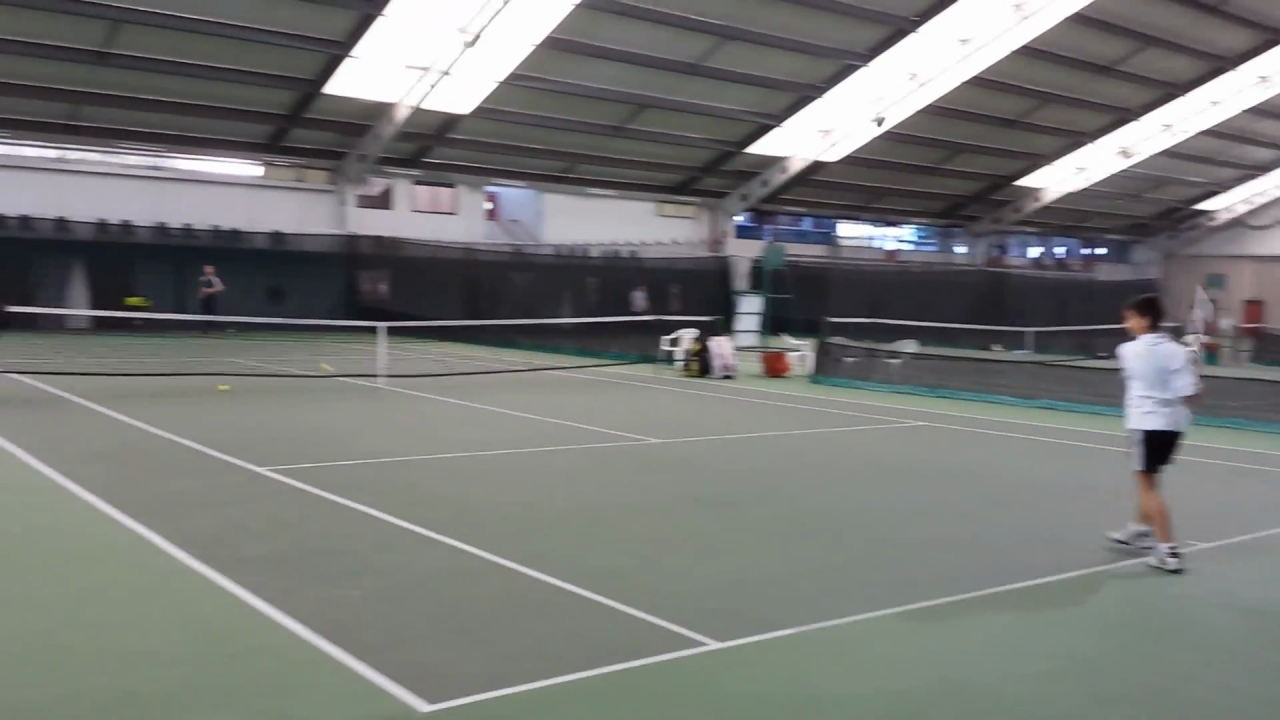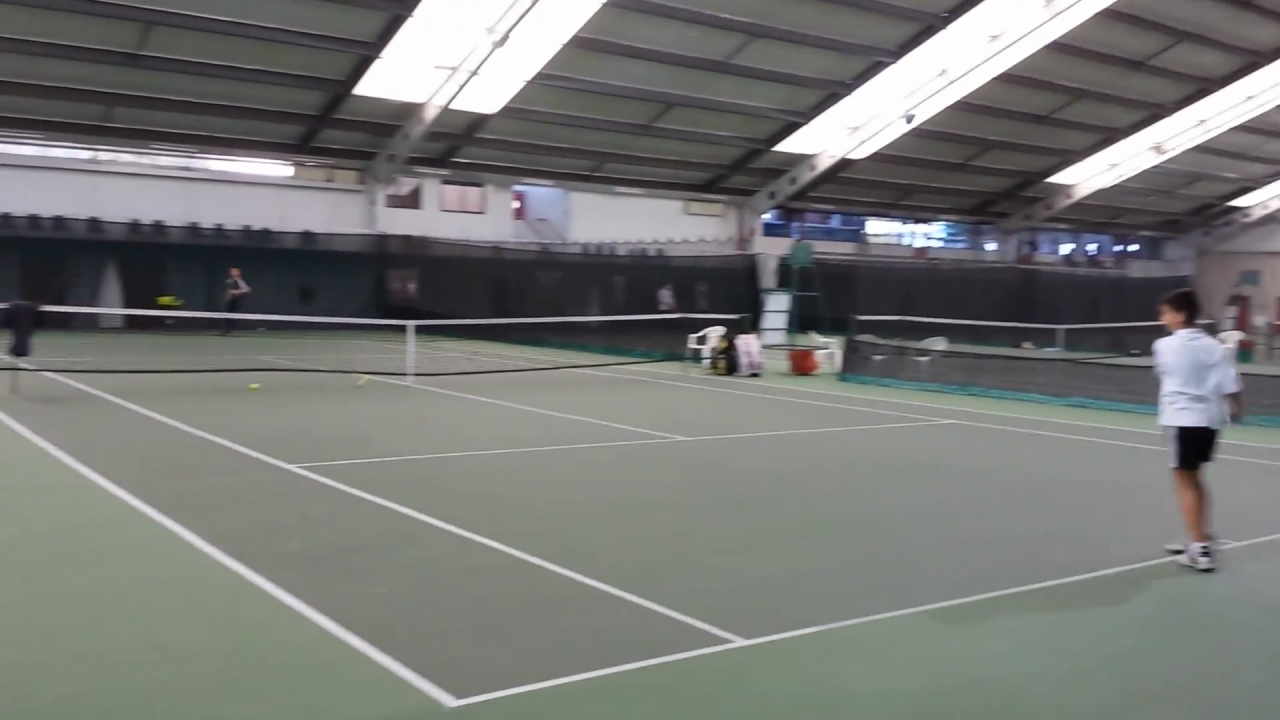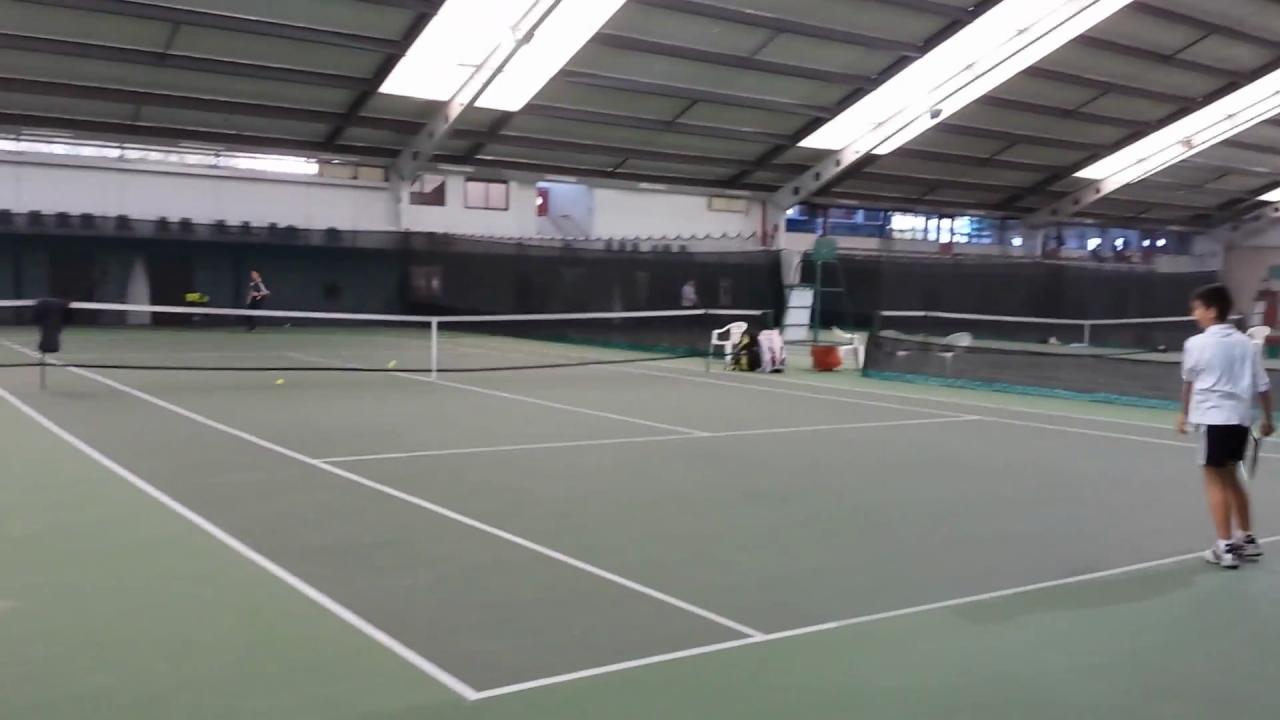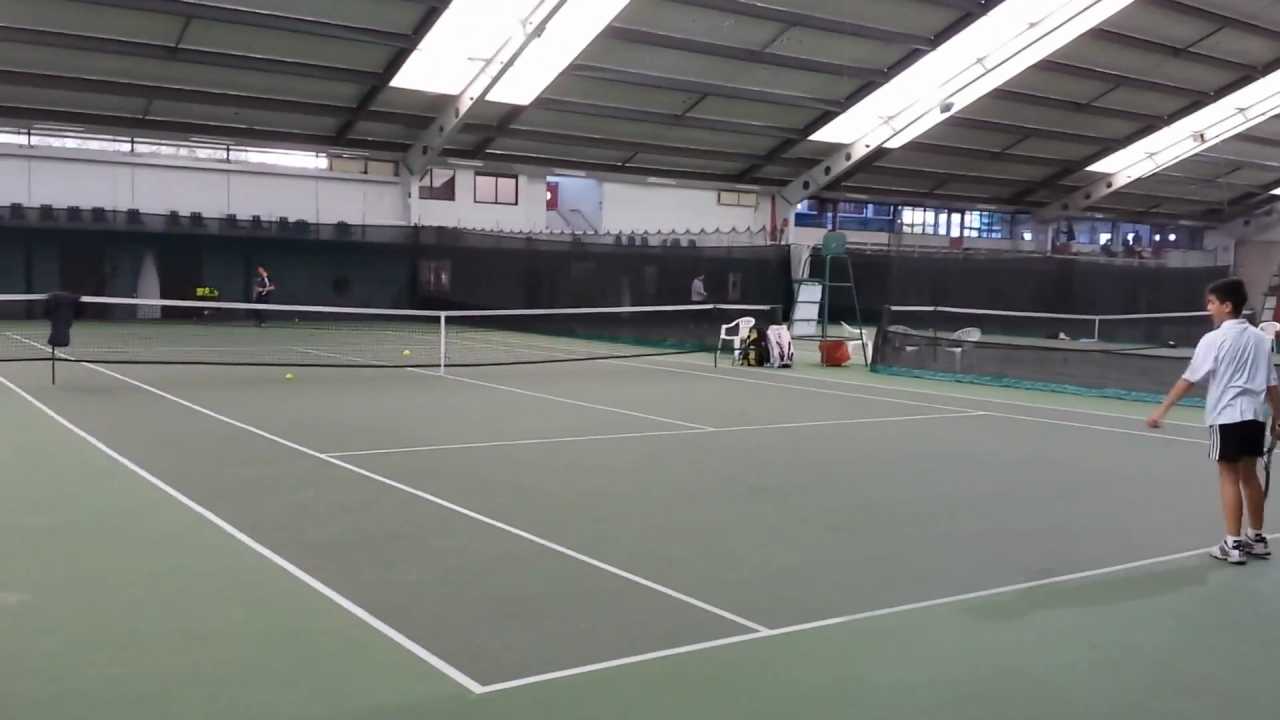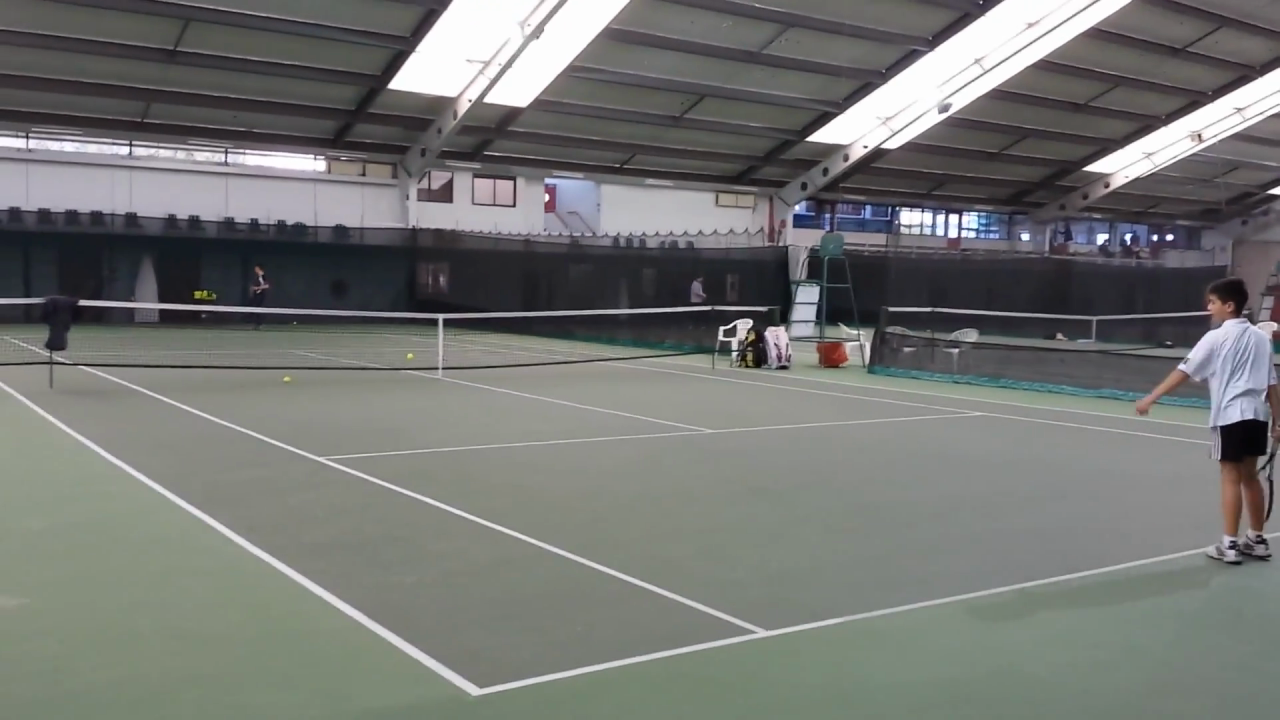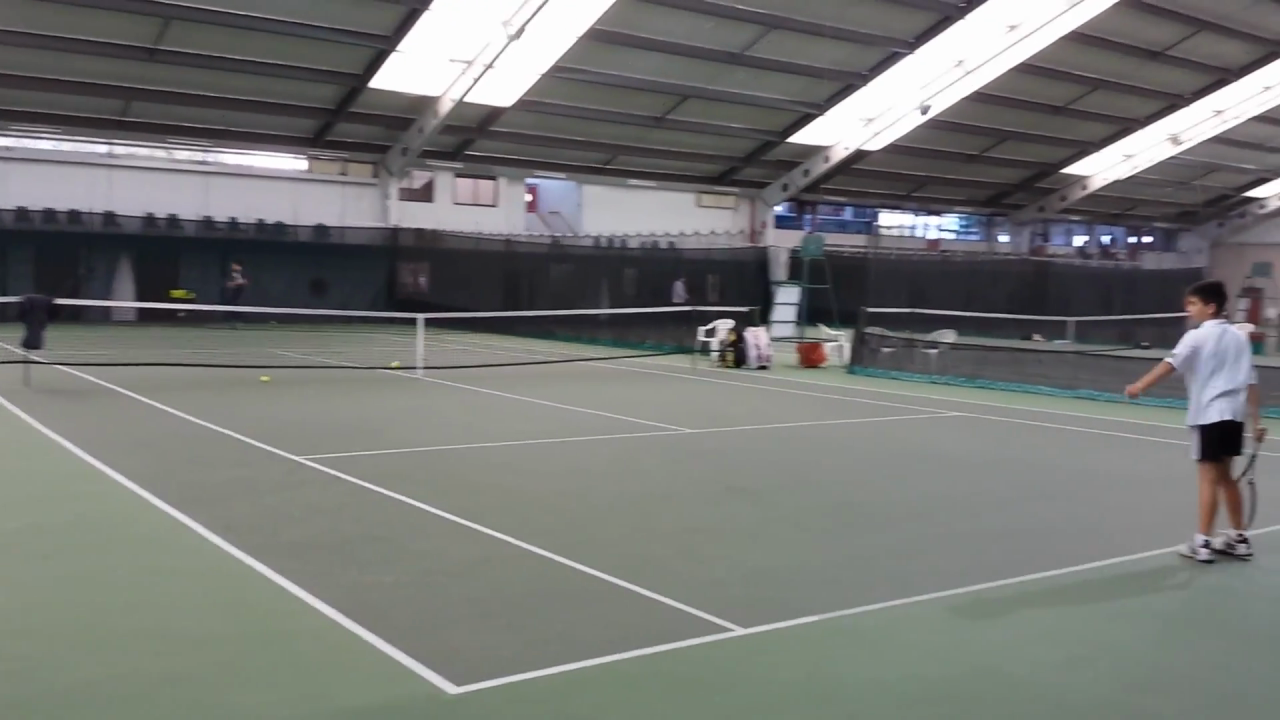
dt=0.1s
person 1, frame 1
left shoulder: (1128, 351)
right shoulder: (1178, 352)
right elbow: (1189, 392)
left hip: (1147, 424)
right hip: (1173, 424)
left knee: (1148, 487)
right knee: (1149, 480)
left ankle: (1168, 551)
right ankle: (1142, 530)
person 1, frame 2
left shoulder: (1163, 346)
right shoulder: (1215, 347)
right elbow: (1232, 388)
right wrist: (1234, 411)
left hip: (1181, 421)
right hip: (1209, 421)
left knee: (1184, 484)
right knee: (1193, 480)
left ankle: (1200, 551)
right ankle: (1198, 540)
person 1, frame 3
left shoulder: (1196, 344)
right shoulder: (1246, 344)
left elbow: (1188, 383)
right elbow: (1262, 386)
left wrist: (1183, 413)
right wrist: (1268, 418)
left hip: (1212, 419)
right hip: (1240, 419)
left knee: (1215, 482)
right knee: (1230, 478)
left ankle: (1226, 548)
right ankle: (1246, 539)
person 1, frame 4
left shoulder: (1215, 339)
left elbow: (1190, 378)
left wrist: (1162, 409)
left hip: (1227, 416)
right hip: (1256, 415)
left knee: (1229, 479)
right knee: (1249, 475)
left ankle: (1234, 545)
right ankle: (1257, 538)
person 1, frame 5
left shoulder: (1216, 338)
left elbow: (1185, 370)
left wrist: (1151, 397)
left hip: (1229, 415)
right hip: (1257, 415)
left knee: (1230, 479)
right knee: (1250, 477)
left ankle: (1229, 545)
person 1, frame 6
left shoulder: (1197, 337)
right shoulder: (1239, 338)
left elbow: (1171, 363)
right elbow: (1250, 382)
left wrist: (1141, 385)
right wrist: (1255, 420)
left hip: (1207, 415)
right hip: (1233, 415)
left knee: (1208, 478)
right knee: (1224, 476)
left ankle: (1202, 543)
right ankle: (1238, 538)
